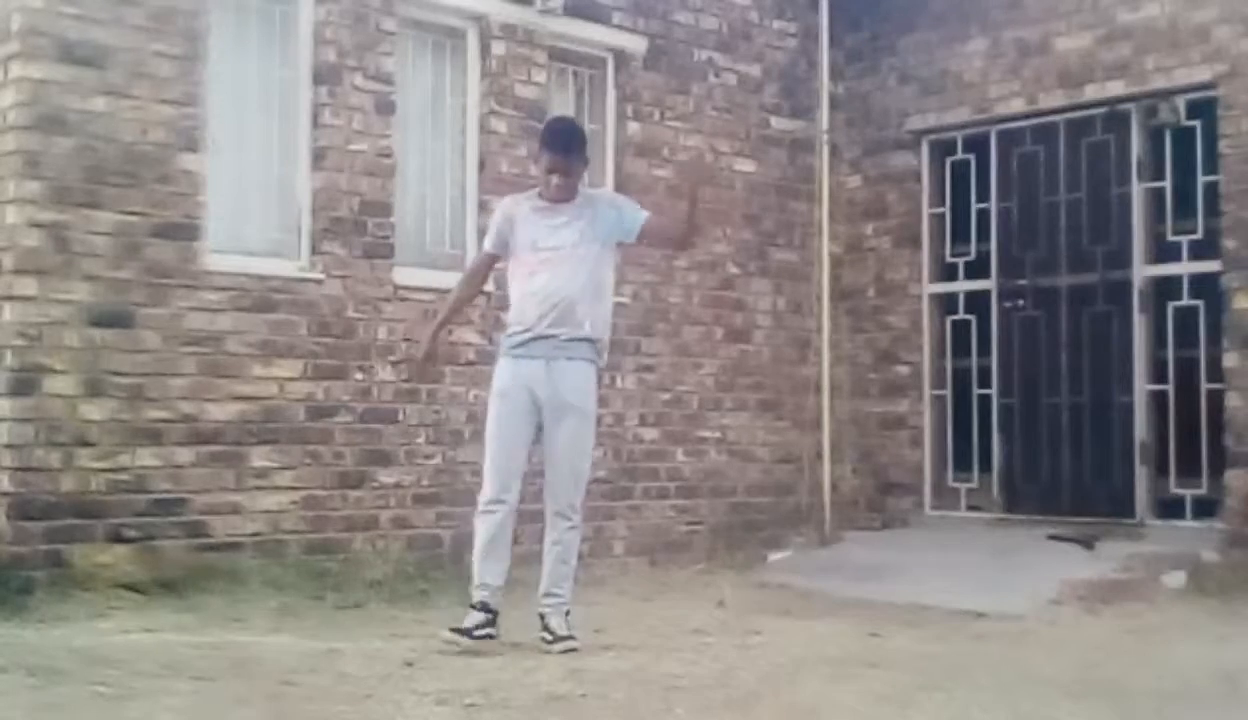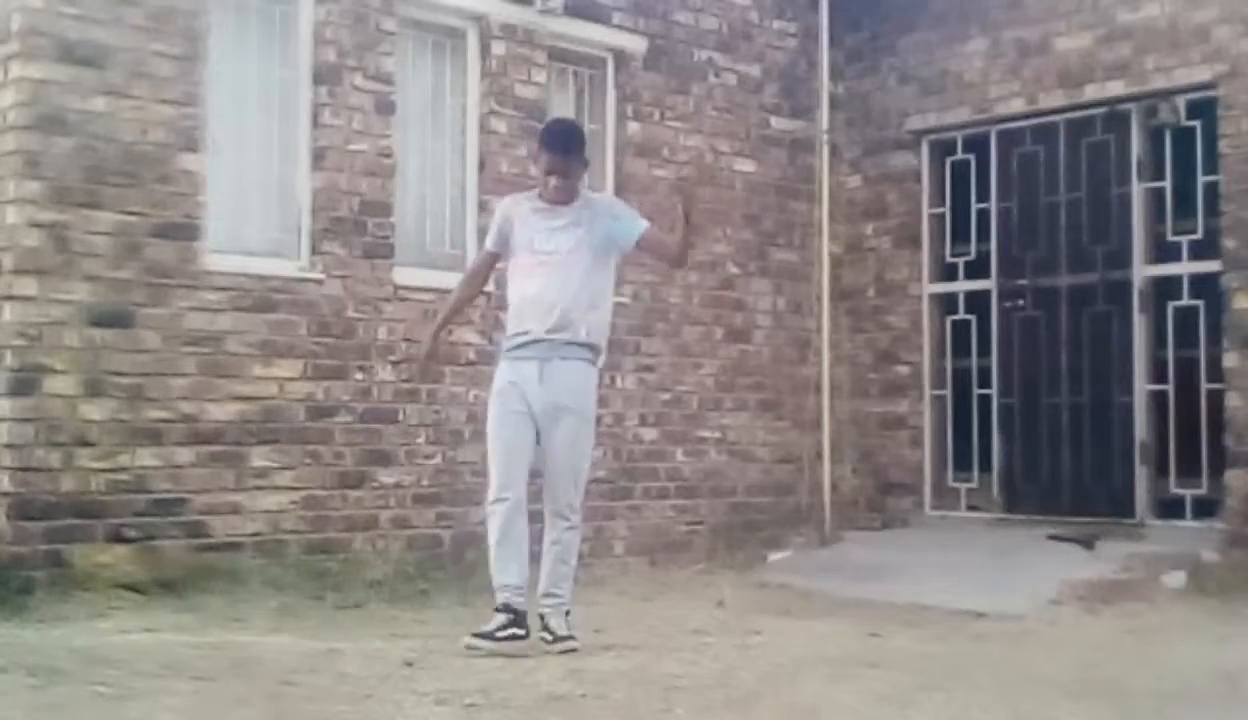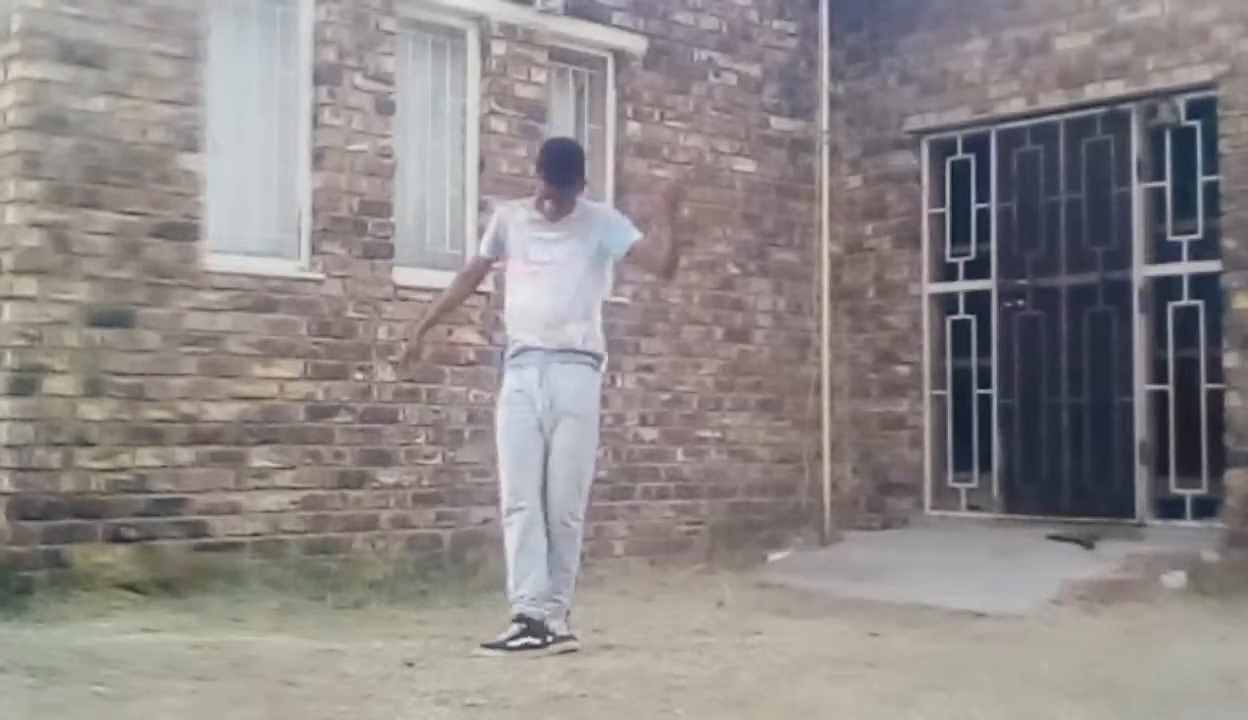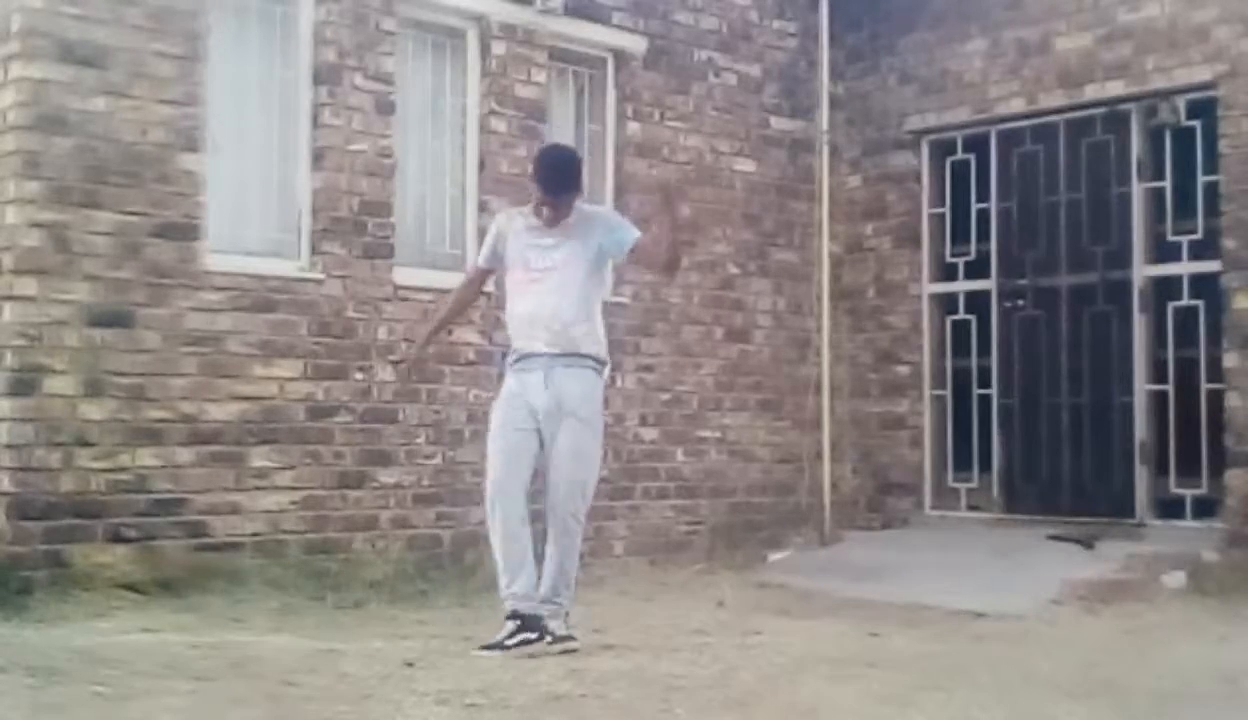
dt=0.1s
person 1, frame 1
left shoulder: (609, 208)
right shoulder: (512, 211)
left elbow: (679, 238)
right elbow: (477, 275)
left wrist: (692, 197)
right wrist: (435, 329)
left hip: (575, 366)
right hip: (517, 363)
left knee: (565, 499)
right knee: (499, 490)
left ankle: (554, 610)
right ankle: (485, 605)
person 1, frame 2
left shoulder: (607, 213)
right shoulder: (512, 211)
left elbow: (675, 255)
right elbow: (479, 273)
left wrist: (686, 213)
right wrist: (437, 328)
left hip: (573, 368)
right hip: (517, 365)
left knee: (564, 500)
right knee: (505, 490)
left ankle: (554, 611)
right ankle: (510, 609)
person 1, frame 3
left shoulder: (603, 222)
right shoulder: (508, 218)
left elbow: (664, 267)
right elbow: (471, 276)
left wrist: (671, 217)
right wrist: (424, 326)
left hip: (575, 374)
right hip: (521, 373)
left knee: (567, 502)
right knee: (519, 497)
left ankle: (554, 611)
right ankle: (527, 615)
person 1, frame 4
left shoulder: (602, 225)
right shoulder: (507, 226)
left elbow: (666, 263)
right elbow: (473, 286)
left wrist: (668, 212)
right wrist: (427, 337)
left hip: (578, 378)
right hip: (522, 376)
left knee: (569, 505)
right knee: (502, 491)
left ankle: (554, 612)
right ankle: (522, 612)
